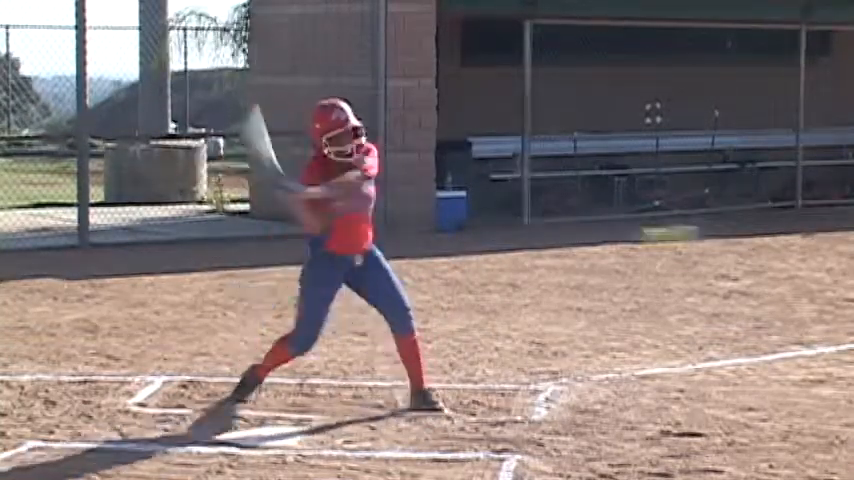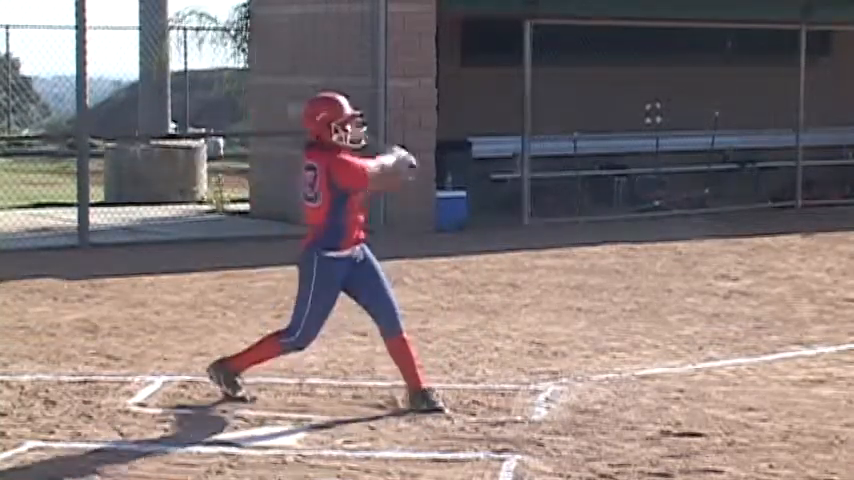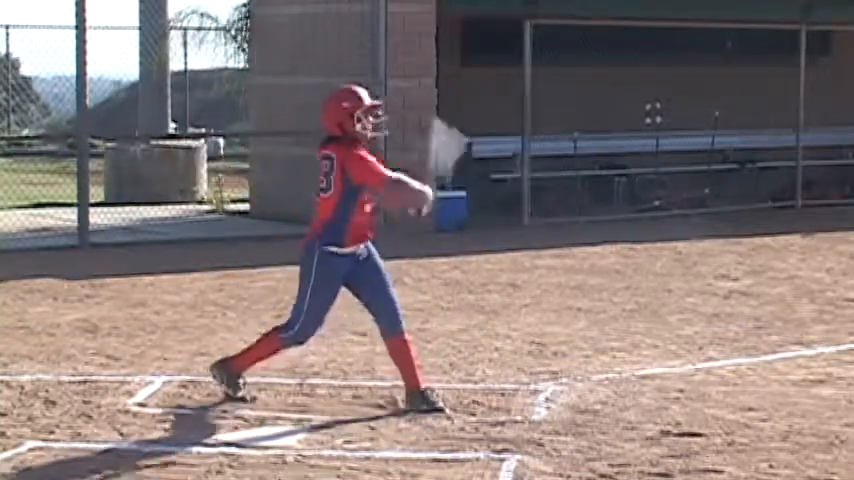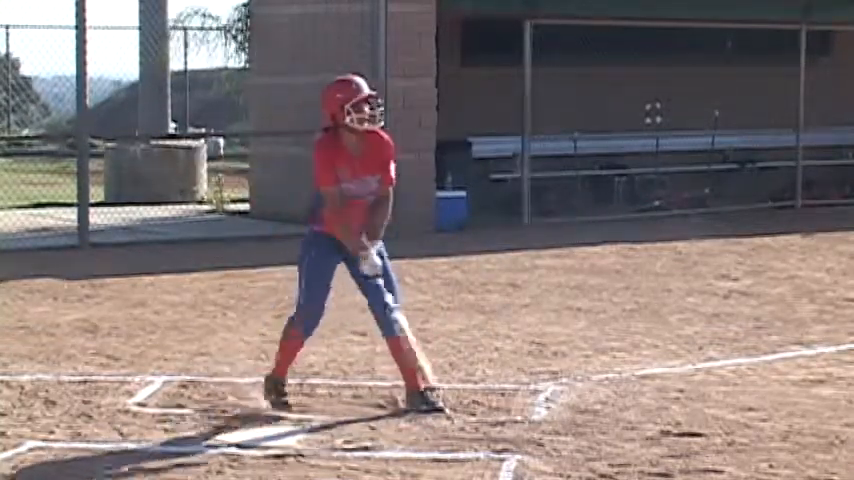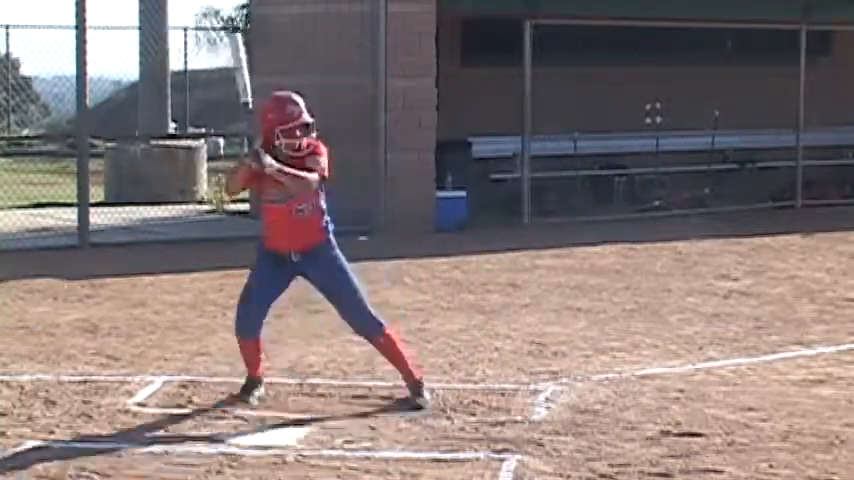
dt=0.3s
person 1, frame 1
left shoulder: (367, 153)
right shoulder: (314, 169)
left elbow: (353, 178)
right elbow: (313, 223)
left wrist: (319, 191)
right wrist: (304, 202)
left hip: (363, 254)
right hip: (326, 259)
left knee: (401, 316)
right knee: (303, 338)
left ankle: (419, 391)
right ankle: (255, 376)
person 1, frame 2
left shoulder: (321, 156)
right shoulder: (337, 163)
left elbow: (368, 176)
right elbow: (376, 171)
left wrist: (393, 163)
right wrist: (396, 159)
left hip: (353, 252)
right hip: (325, 259)
left knee: (388, 316)
right knee: (299, 337)
left ankle: (417, 390)
right ankle: (228, 368)
person 1, frame 3
left shoulder: (336, 150)
right shoulder: (353, 157)
left elbow: (378, 185)
right elbow: (392, 185)
left wrist: (410, 194)
right wrist: (422, 191)
left hip: (360, 249)
right hip: (328, 253)
left knee: (391, 316)
right knee: (300, 329)
left ankle: (415, 391)
right ankle: (230, 369)
person 1, frame 4
left shoulder: (381, 144)
right shoulder: (326, 149)
left elbow: (383, 200)
right elbow: (336, 209)
left wrist: (371, 244)
right wrist: (359, 252)
left hip: (365, 238)
right hip: (324, 236)
left knee: (390, 312)
right knee: (309, 314)
left ankle: (417, 389)
right ankle: (276, 380)
person 1, frame 5
left shoulder: (315, 150)
right shoulder: (261, 155)
left elbow: (311, 183)
right elbow: (233, 187)
left wrist: (275, 169)
right wrist: (244, 170)
left hip: (318, 249)
right hip: (274, 254)
left knee: (362, 317)
right knee: (247, 318)
left ankle: (414, 380)
right ankle: (255, 379)
